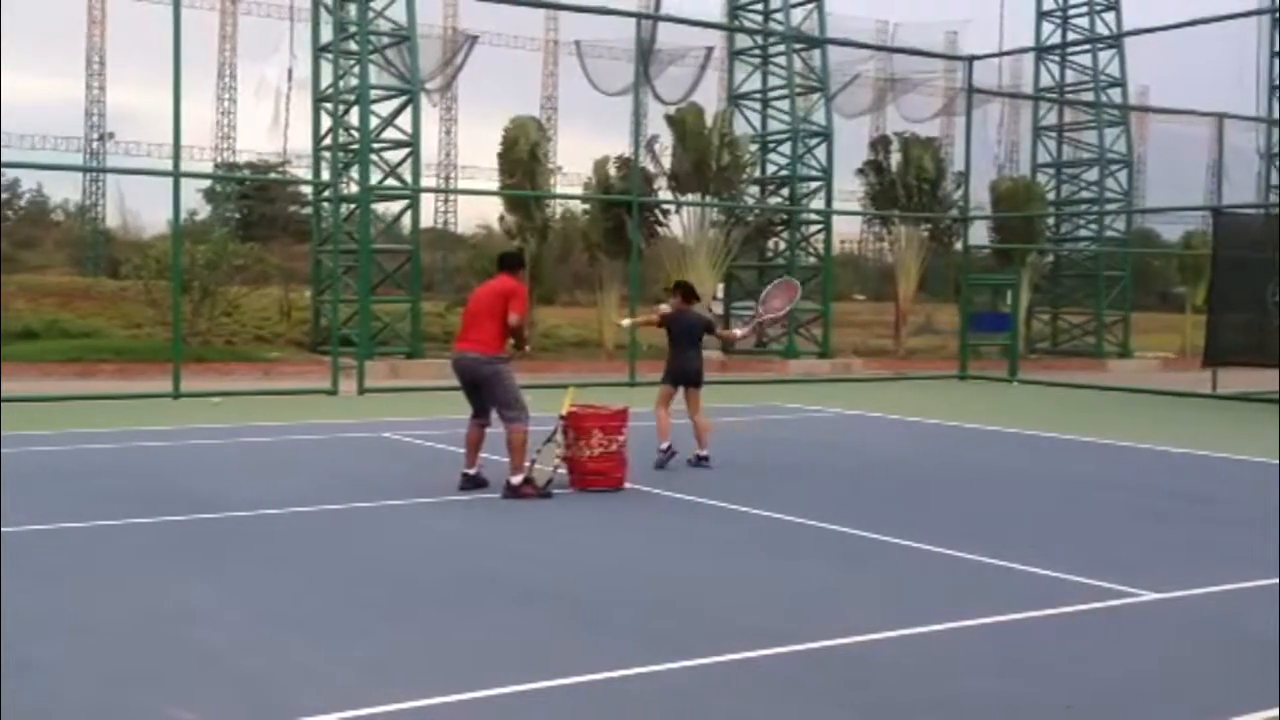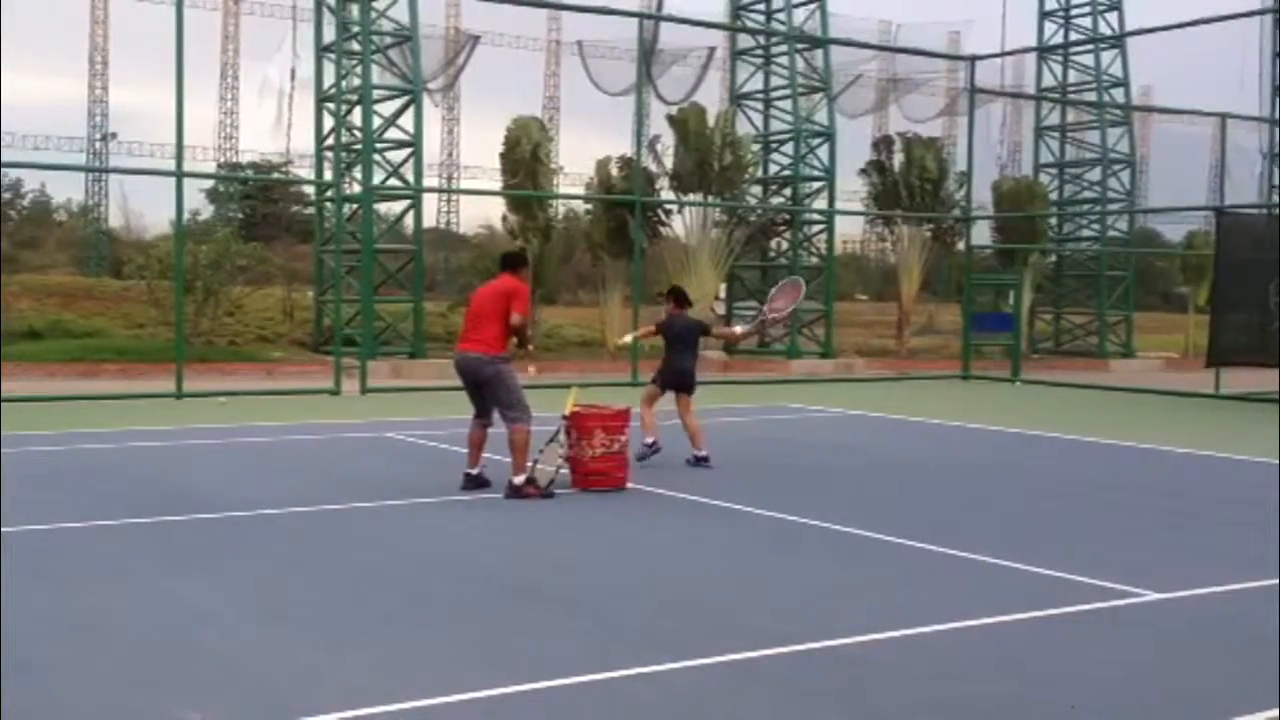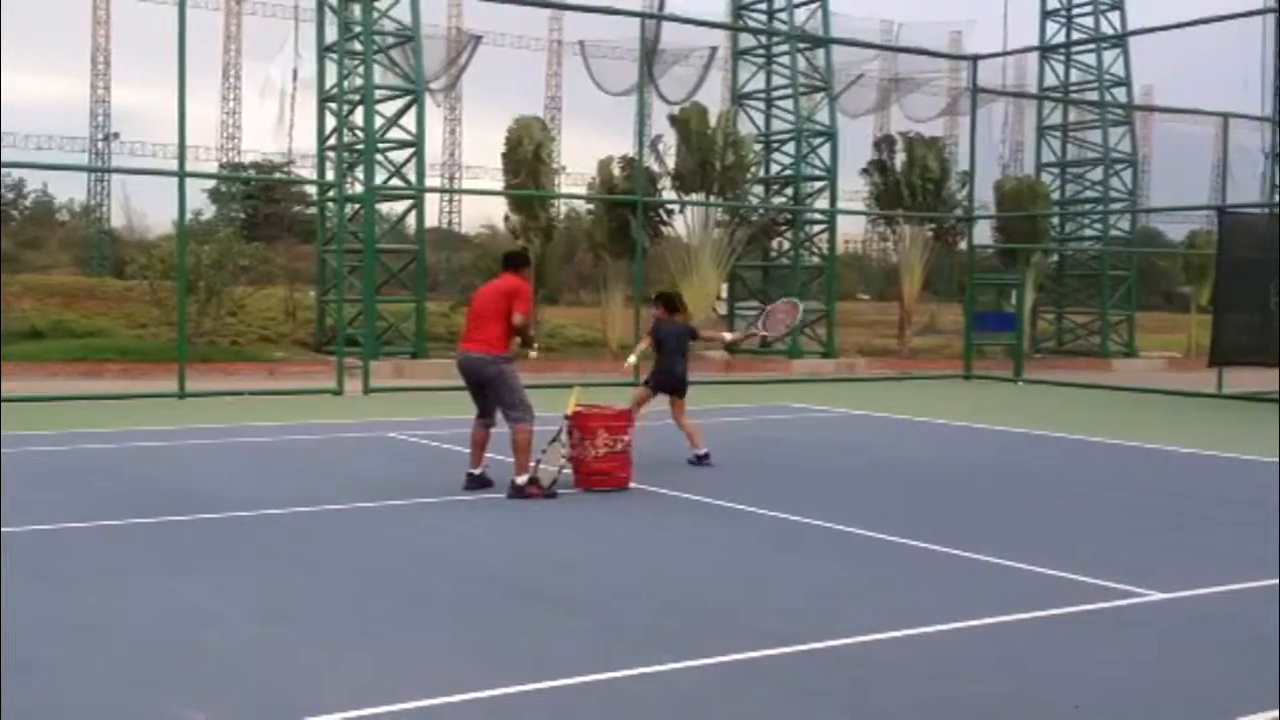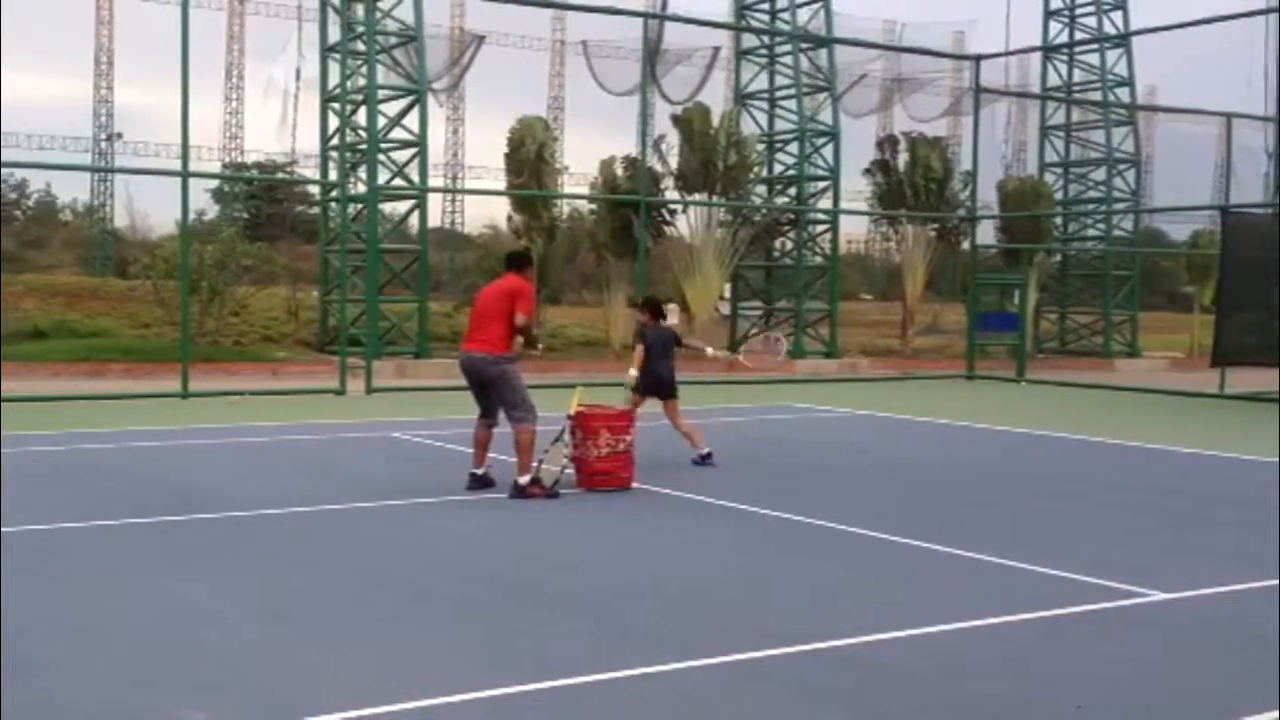
dt=0.1s
person 1, frame 1
left shoulder: (481, 289)
right shoulder: (516, 287)
right elbow: (513, 322)
right wrist: (521, 341)
left hip: (461, 355)
right hip: (487, 358)
left knee: (479, 414)
right knee: (516, 416)
left ankle: (470, 474)
right ankle: (516, 482)
person 1, frame 2
left shoulder: (483, 288)
right shoulder: (519, 287)
right elbow: (516, 321)
right wrist: (523, 340)
left hip: (463, 355)
right hip: (489, 358)
left knee: (482, 414)
right knee: (519, 416)
left ankle: (472, 474)
right ankle: (519, 482)
person 1, frame 3
left shoulder: (485, 288)
right shoulder: (521, 286)
right elbow: (518, 322)
right wrist: (527, 339)
left hip: (466, 355)
right hip: (492, 358)
left knee: (485, 415)
right knee: (522, 416)
left ankle: (475, 474)
right ankle: (521, 482)
person 1, frame 4
left shoulder: (488, 288)
right shoulder: (524, 287)
right elbow: (521, 322)
right wrist: (531, 339)
left hip: (468, 355)
right hip: (494, 358)
left knee: (487, 415)
right knee: (524, 416)
left ankle: (477, 473)
right ankle: (524, 482)
person 2, frame 1
left shoulder: (673, 317)
right shoulder: (701, 319)
left elbow: (650, 320)
right elbow: (722, 335)
left wrist: (630, 322)
right wrist: (737, 334)
left hip: (676, 367)
right hip: (695, 368)
left knee: (661, 406)
right knee: (695, 412)
left ankle: (665, 447)
right ankle: (703, 454)
person 2, frame 2
left shoulder: (669, 322)
right shoulder: (695, 323)
left elbow: (649, 330)
right elbow: (717, 333)
left wrist: (631, 337)
right wrist: (737, 332)
left hip: (670, 371)
right hip: (688, 373)
left knee: (646, 404)
right knee: (686, 415)
left ankle: (650, 441)
right ankle: (700, 454)
person 2, frame 3
left shoulder: (658, 327)
right shoulder: (683, 327)
left elbow: (646, 342)
right elbow: (705, 336)
left wrist: (634, 356)
right wrist: (727, 337)
left hip: (661, 373)
right hip: (679, 375)
left knee: (634, 406)
right knee: (680, 416)
right ankle: (701, 452)
person 2, frame 4
left shoulder: (643, 331)
right shoulder: (668, 331)
left elbow: (639, 351)
right elbow: (687, 343)
left wrist: (633, 370)
right wrist: (707, 349)
left hip: (650, 378)
right hip: (668, 379)
right knee: (676, 419)
right ankle: (704, 452)
